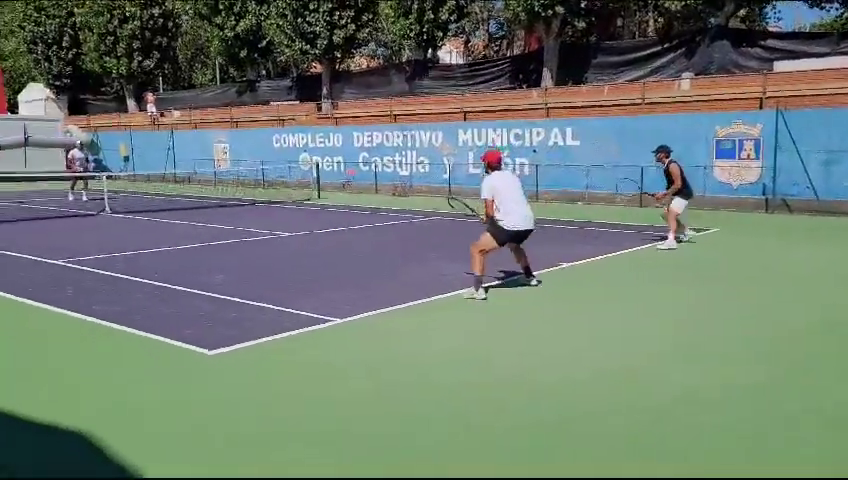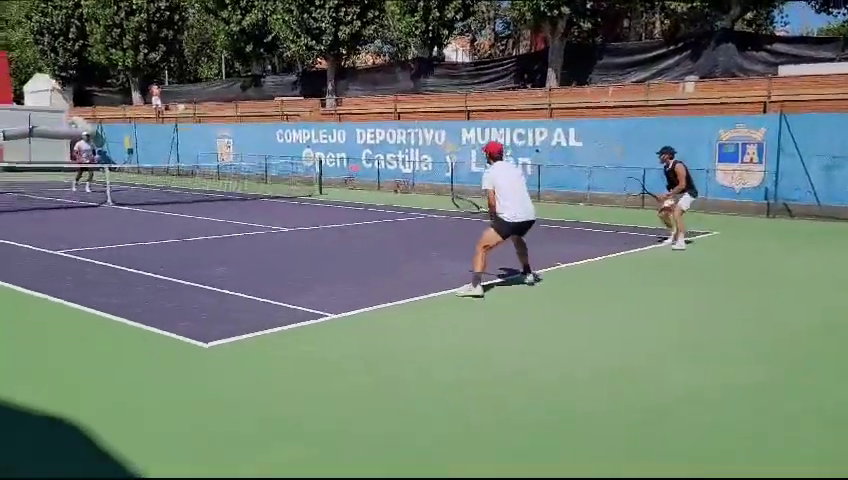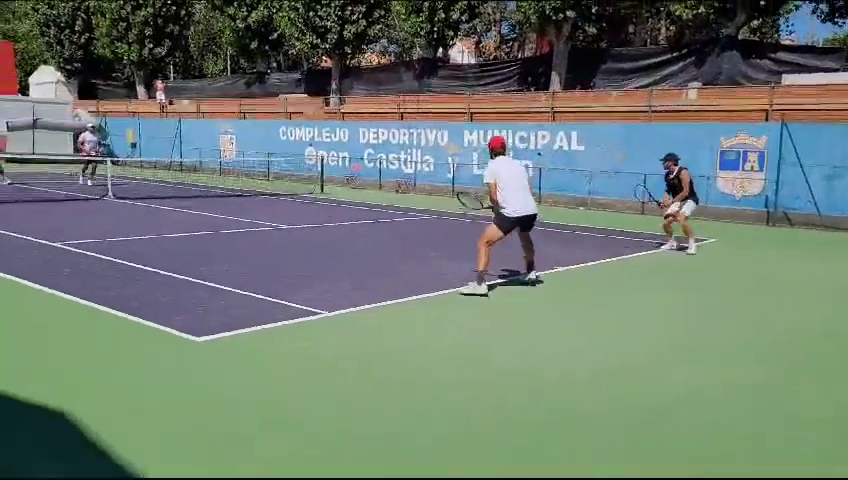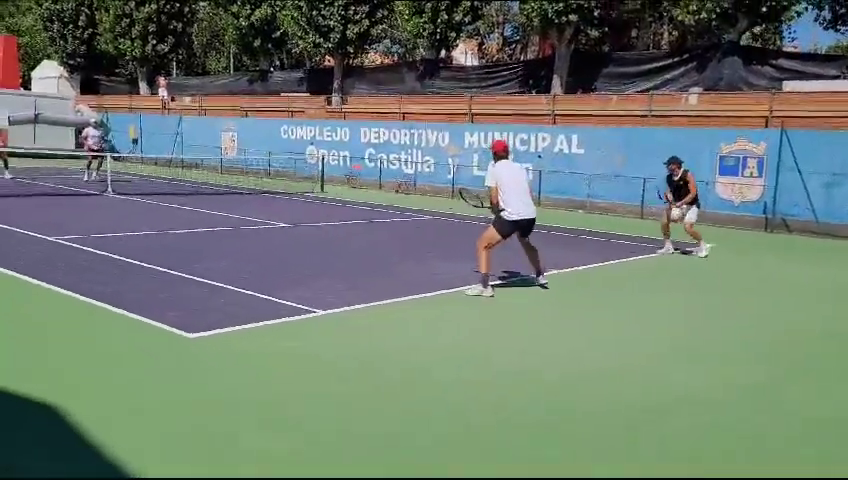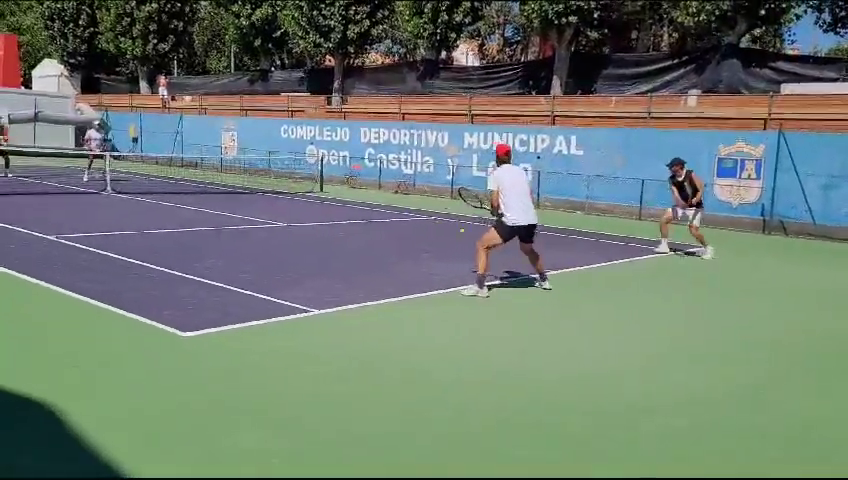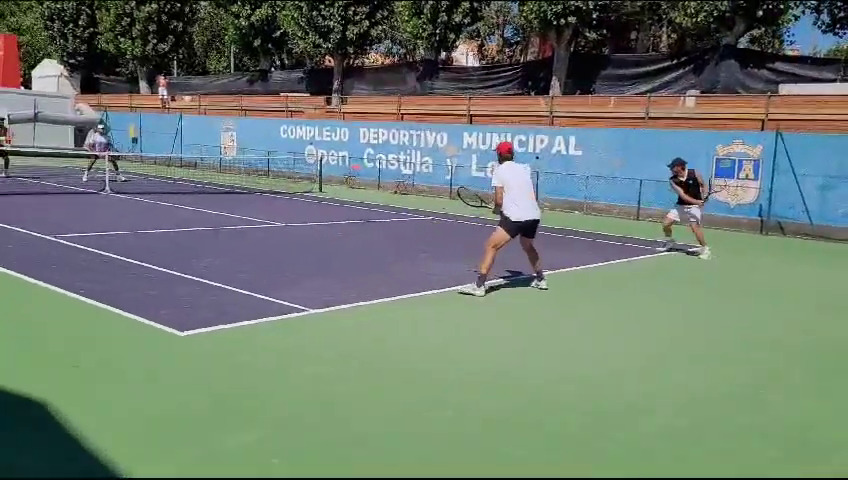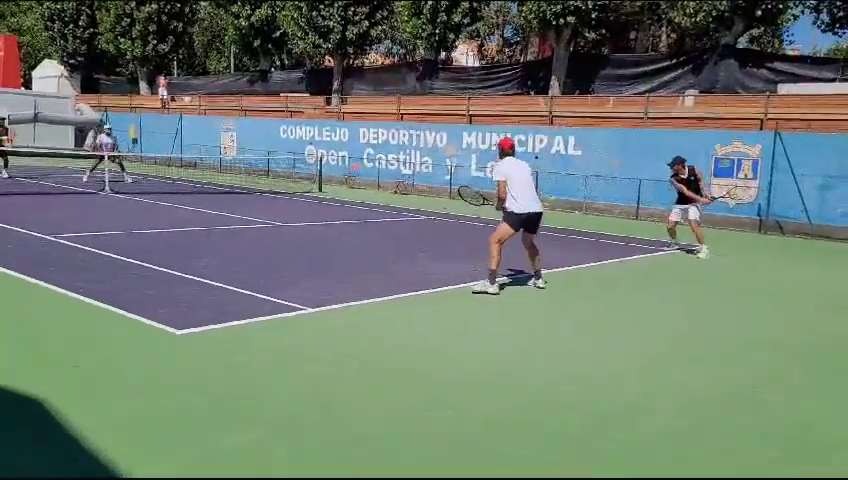
dt=0.1s
person 1, frame 1
left shoulder: (488, 182)
right shoulder: (512, 177)
left elbow: (489, 213)
left wrist: (488, 221)
right wrist: (495, 219)
left hip: (509, 226)
right hip: (528, 223)
left knee: (477, 250)
right knee: (514, 245)
left ankle: (477, 289)
right ankle: (530, 276)
person 1, frame 2
left shoulder: (489, 173)
right shoulder: (515, 168)
left elbow: (492, 203)
left wrist: (492, 214)
left hip: (510, 218)
right hip: (529, 216)
left knee: (482, 247)
right knee: (517, 239)
left ankle: (475, 285)
right ankle: (528, 274)
person 1, frame 3
left shoulder: (491, 167)
right shoulder: (518, 164)
left elbow: (493, 196)
left wrist: (496, 207)
left hip: (510, 213)
right hip: (531, 211)
left knee: (484, 243)
right knee: (524, 236)
left ankle: (479, 283)
right ankle: (531, 272)
person 1, frame 4
left shoulder: (493, 170)
right shoulder: (520, 168)
left elbow: (494, 200)
left wrist: (495, 210)
left hip: (510, 217)
right hip: (530, 215)
left knee: (483, 245)
right knee: (525, 242)
left ankle: (484, 286)
right ankle: (540, 276)
person 1, frame 5
left shoulder: (496, 174)
right shoulder: (522, 172)
left elbow: (495, 203)
left wrist: (495, 212)
left hip: (511, 221)
right hip: (531, 220)
left knee: (482, 246)
right knee: (528, 249)
left ankle: (480, 286)
right ankle: (543, 280)
person 1, frame 6
left shoulder: (499, 170)
right shoulder: (525, 169)
left elbow: (499, 199)
left wrist: (498, 209)
left hip: (516, 218)
right hip: (534, 216)
left knee: (491, 247)
right knee: (528, 246)
left ankle: (479, 285)
right ankle: (540, 279)
person 1, frame 7
left shoulder: (500, 166)
right shoulder: (524, 165)
left elbow: (501, 194)
left wrist: (501, 205)
left hip: (519, 211)
right hip: (536, 210)
left knee: (495, 241)
right knee: (529, 243)
left ankle: (491, 282)
right ankle: (538, 278)
